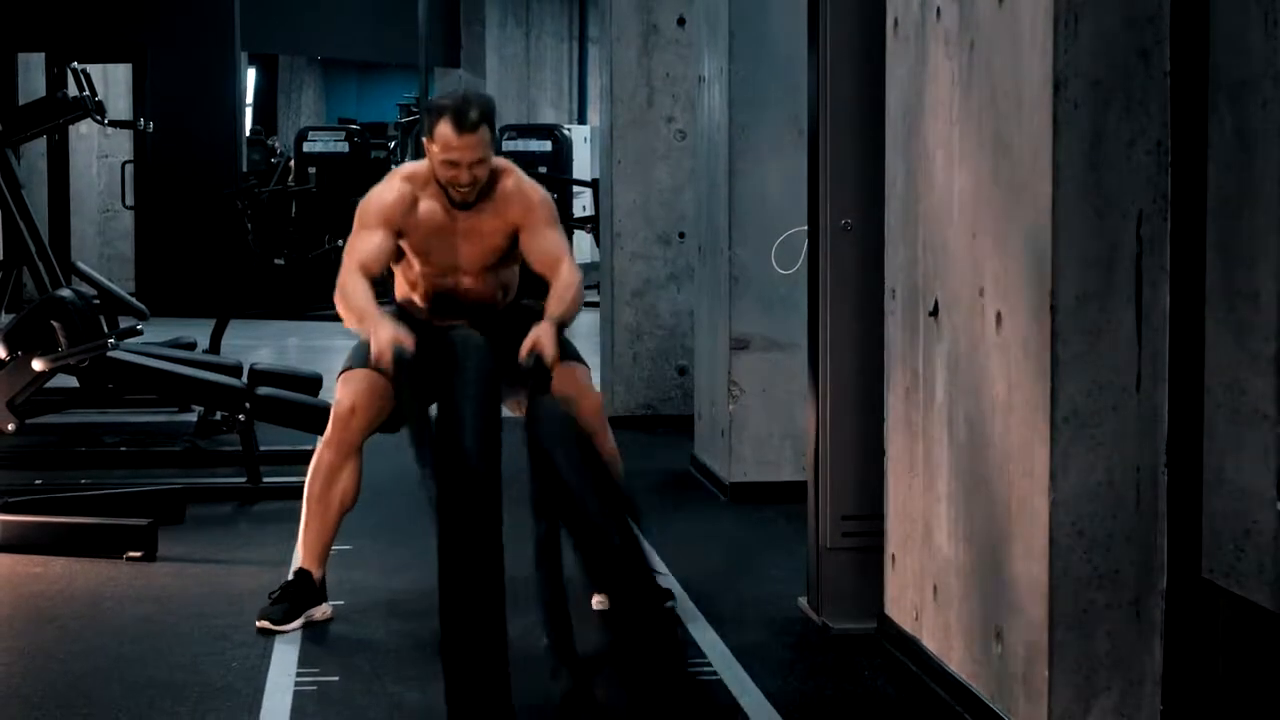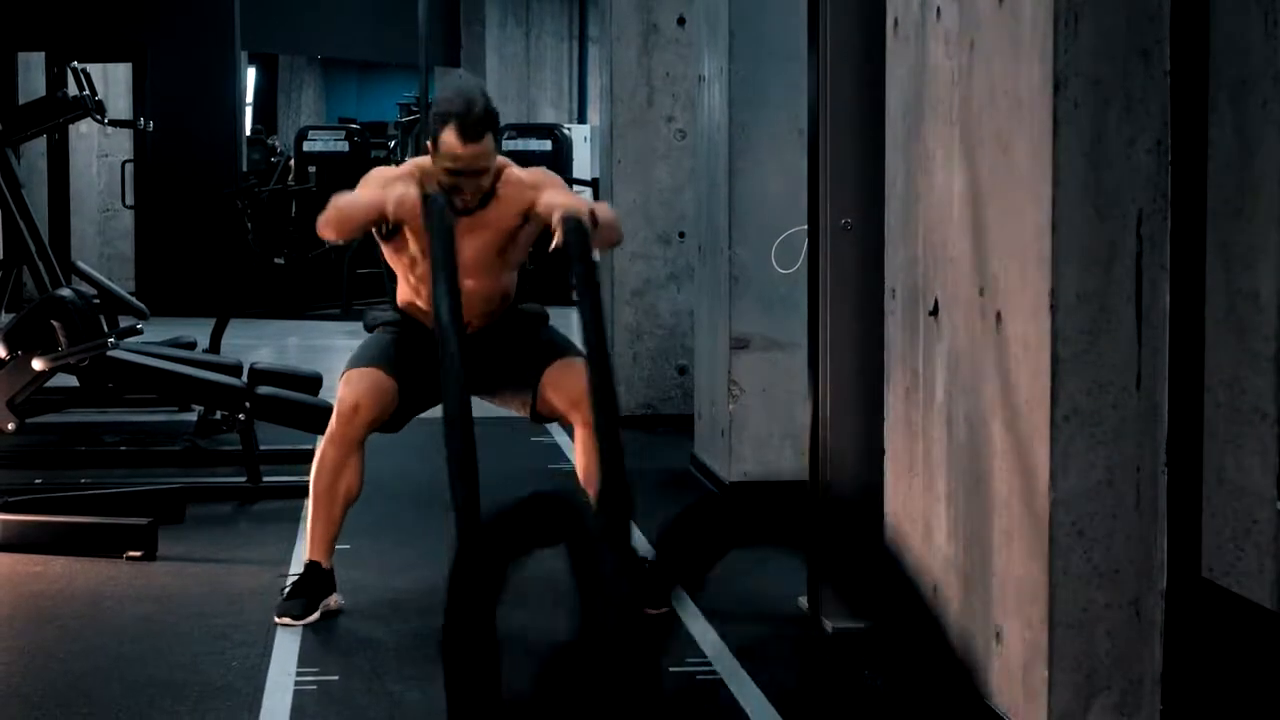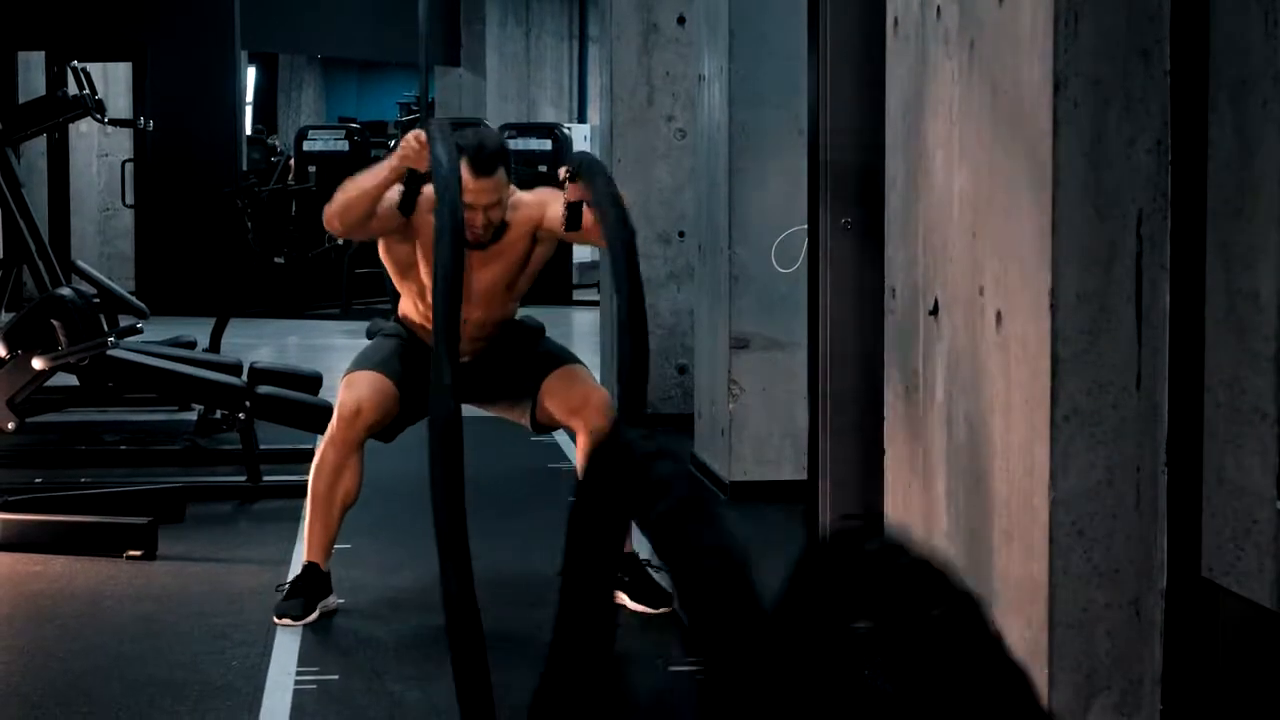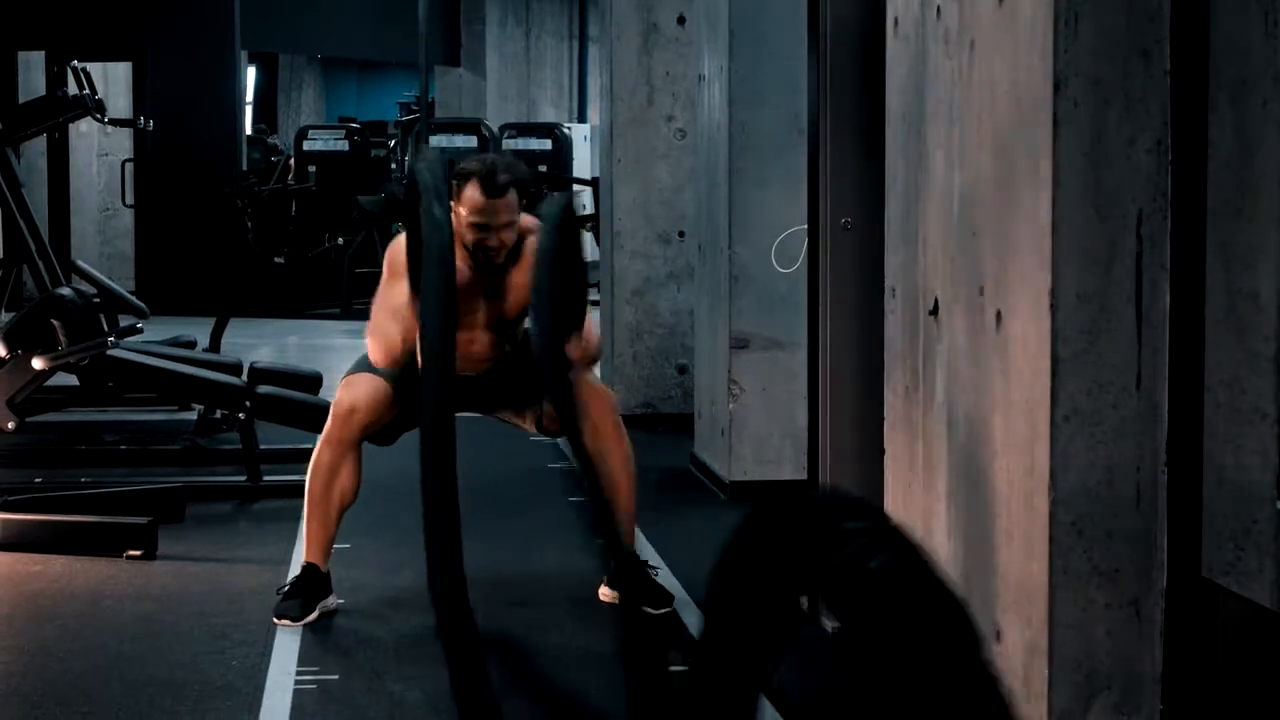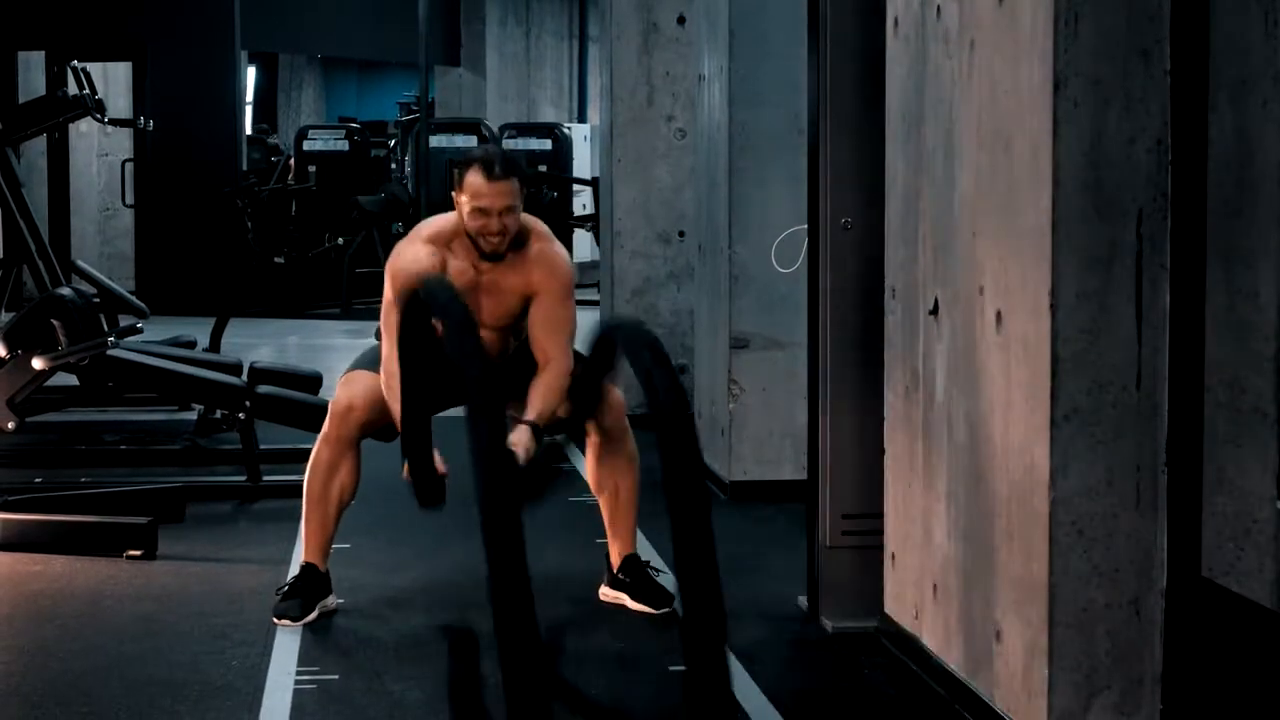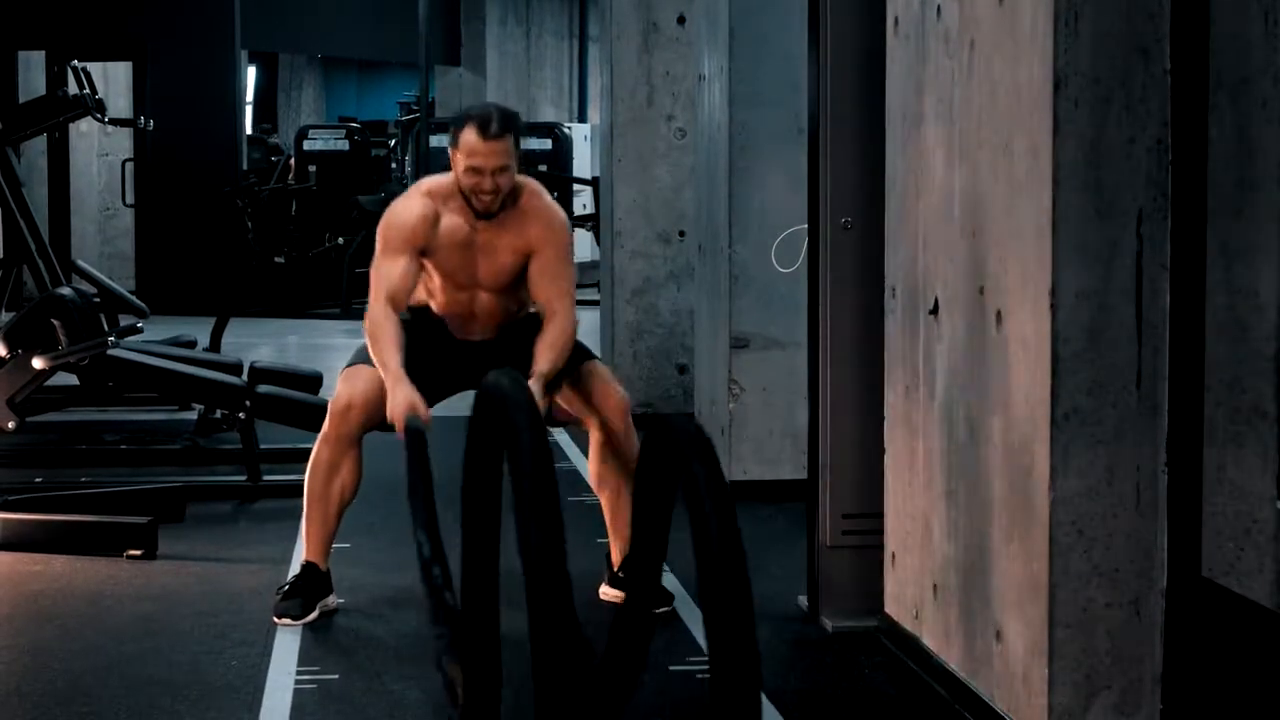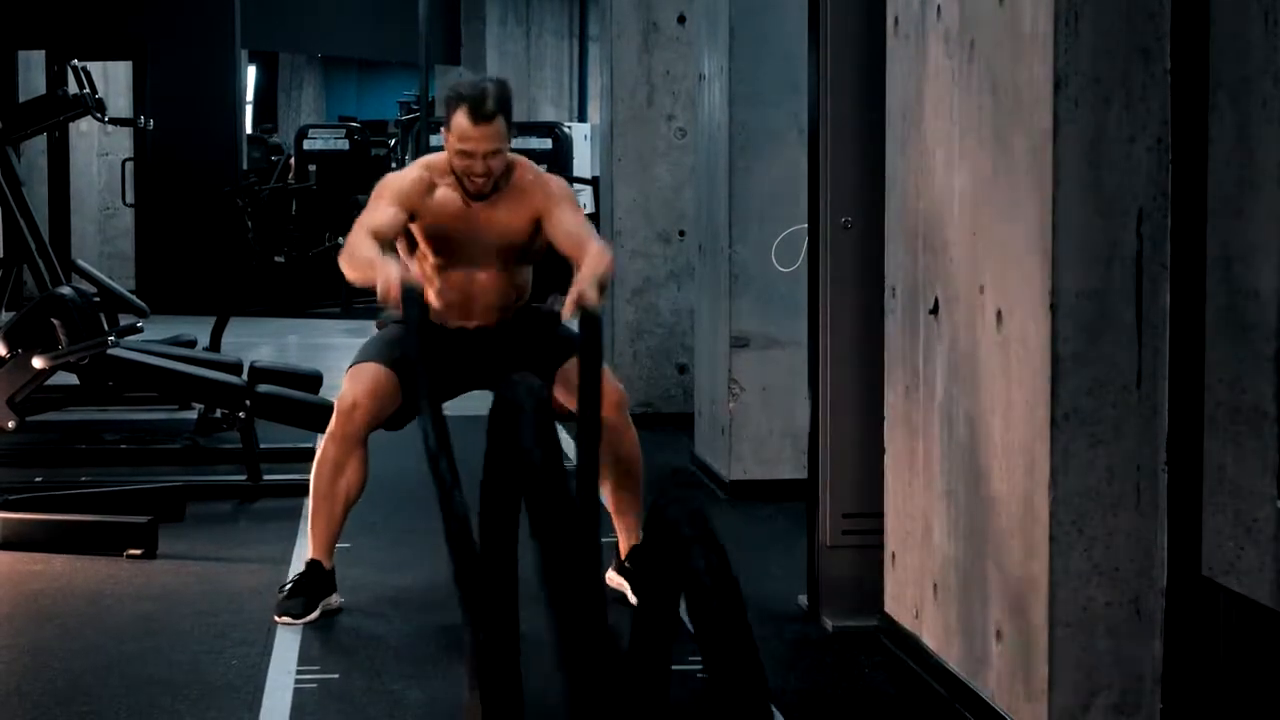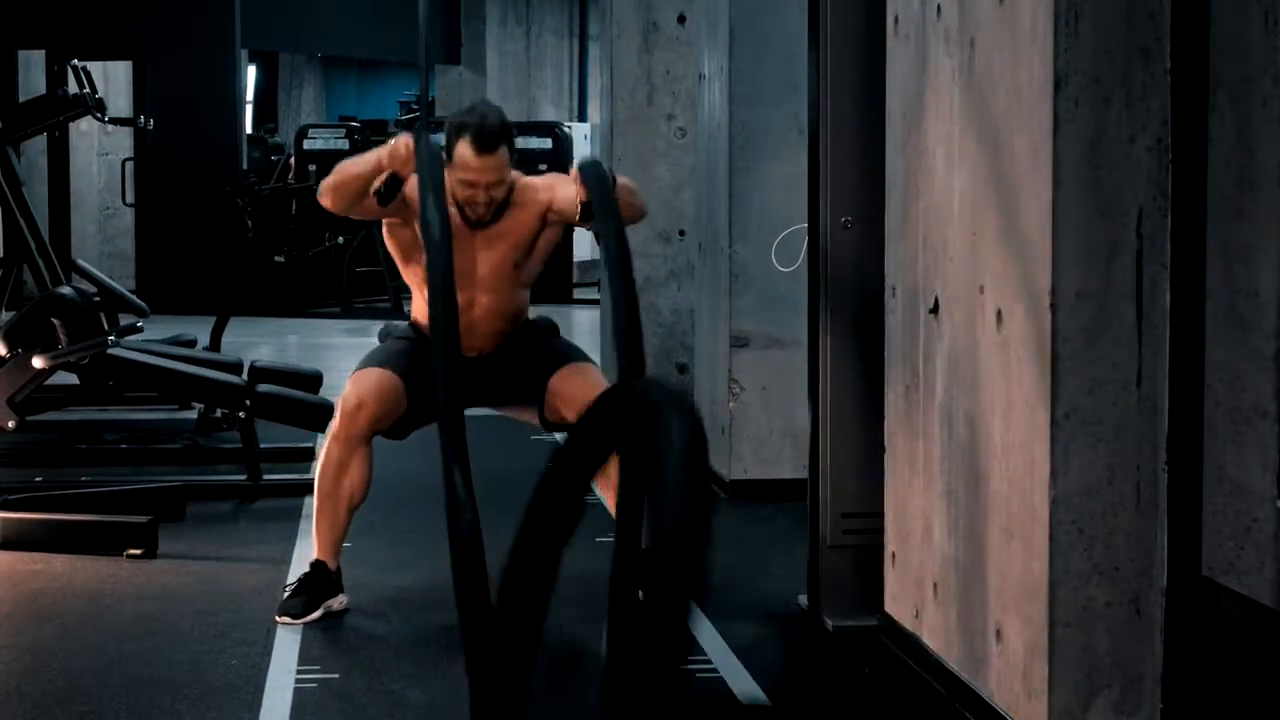
dt=0.3s
person 1, frame 1
left shoulder: (523, 195)
right shoulder: (393, 199)
left elbow: (564, 270)
right elbow: (351, 279)
left wrist: (551, 324)
right wrist: (379, 324)
left hip: (502, 335)
right hip: (416, 337)
left knee: (583, 413)
right knee: (349, 417)
left ankle: (622, 580)
right ankle: (306, 584)
person 1, frame 2
left shoulder: (527, 186)
right shoulder: (399, 183)
left elbow: (610, 231)
right elbow: (329, 224)
left wrist: (585, 214)
right wrist: (385, 202)
left hip: (504, 332)
right hip: (417, 333)
left knee: (590, 401)
right knee: (350, 411)
right ankle: (316, 575)
person 1, frame 3
left shoulder: (533, 211)
right shoulder: (413, 210)
right elbow: (337, 221)
left wrist: (586, 201)
right wrist: (396, 166)
left hip: (506, 348)
right hip: (418, 348)
left knee: (597, 408)
right knee: (353, 411)
left ankle: (625, 566)
right ankle: (314, 575)
person 1, frame 4
left shoulder: (543, 249)
right shoulder: (417, 250)
left elbow: (584, 345)
right elbow: (381, 352)
left wrist: (578, 342)
right wrist: (412, 321)
left hip: (508, 364)
right hip: (422, 362)
left knee: (601, 409)
right knee: (348, 412)
left ankle: (624, 570)
right ankle: (313, 577)
person 1, frame 5
left shoulder: (547, 258)
right shoulder: (420, 254)
left elbow: (554, 361)
right elbow: (397, 358)
left wrist: (528, 428)
left hip: (514, 356)
left knee: (609, 409)
right knee: (345, 413)
left ankle: (625, 569)
right ankle: (313, 577)
person 1, frame 6
left shoulder: (543, 216)
right shoulder: (416, 210)
left elbow: (560, 314)
right elbow: (383, 305)
left wrist: (538, 381)
right wrist: (397, 382)
left hip: (514, 336)
right hip: (429, 333)
left knee: (612, 404)
right knee: (346, 409)
left ankle: (623, 568)
right ankle: (314, 575)
person 1, frame 7
left shoulder: (541, 188)
right shoulder: (412, 184)
left elbow: (595, 251)
right elbow: (352, 253)
left wrist: (589, 277)
right wrist: (382, 261)
left hip: (517, 330)
right hip: (428, 331)
left knee: (609, 399)
right knee: (351, 409)
left ankle: (630, 557)
right ankle: (318, 572)
person 1, frame 8
left shoulder: (539, 196)
right shoulder: (415, 194)
left elbow: (633, 208)
right elbow: (331, 195)
right wrist: (383, 161)
left hip: (517, 349)
right hip: (428, 348)
right knee: (355, 410)
right ankle: (323, 574)
